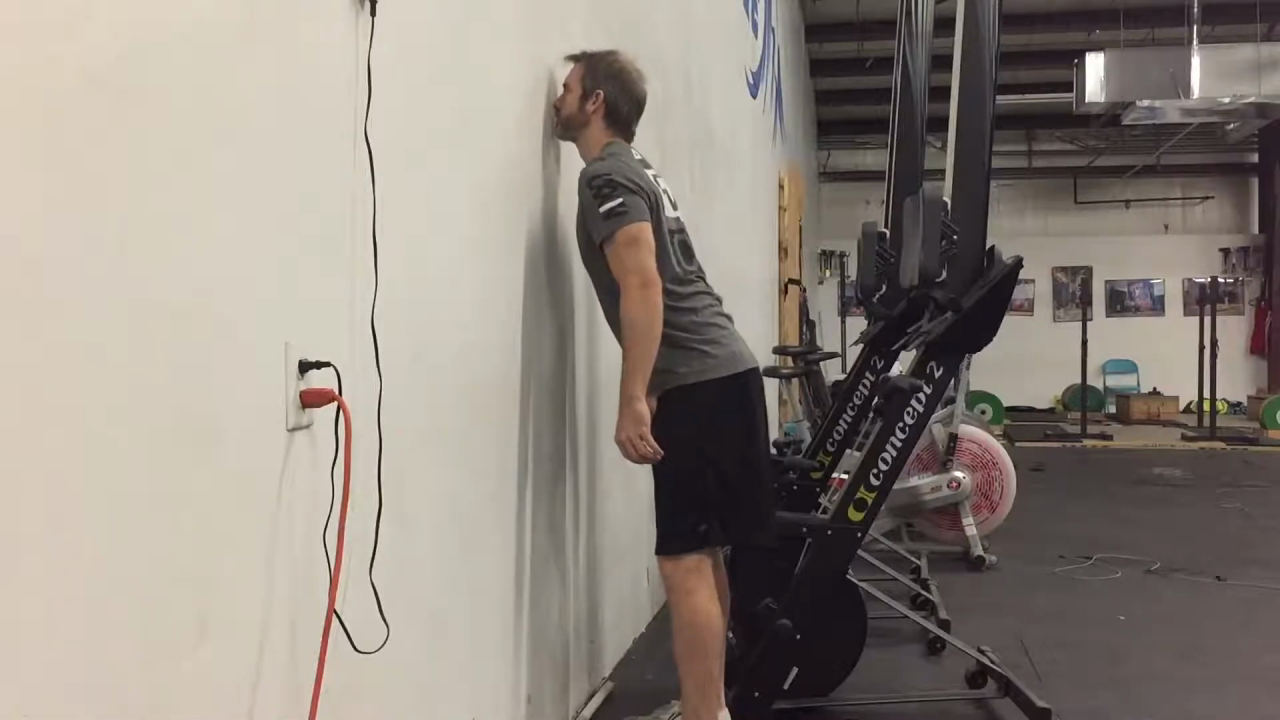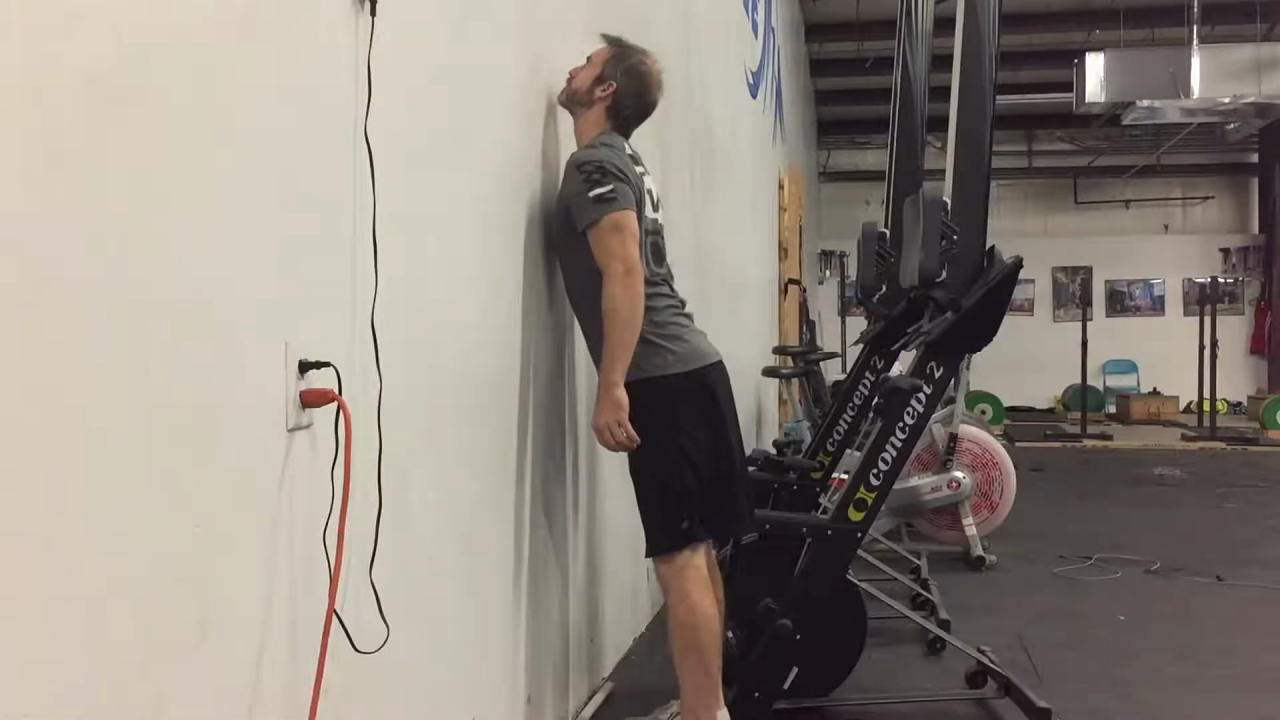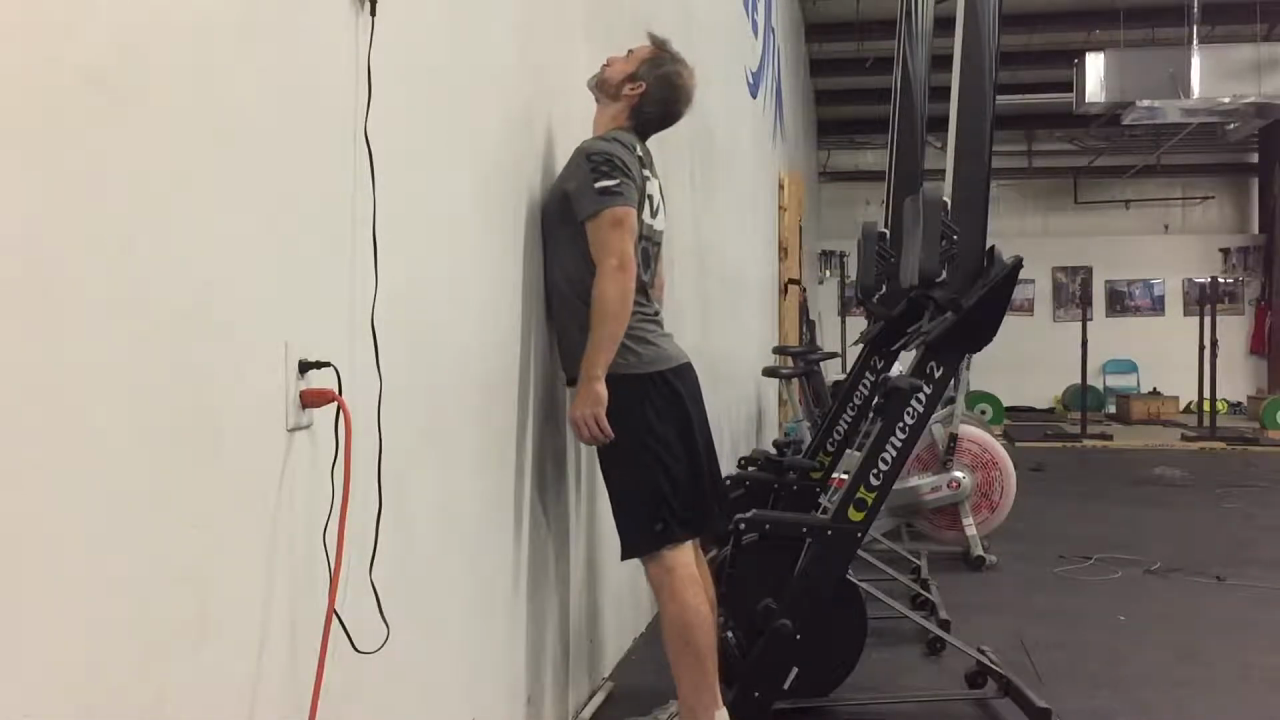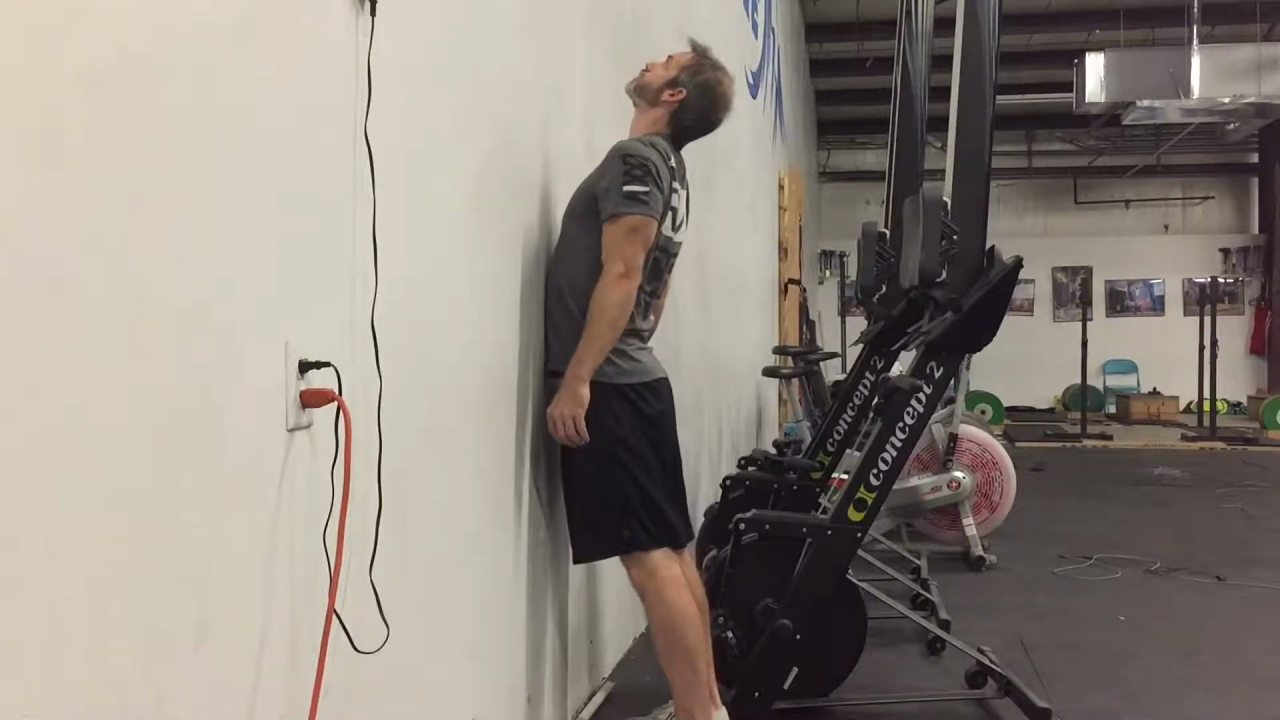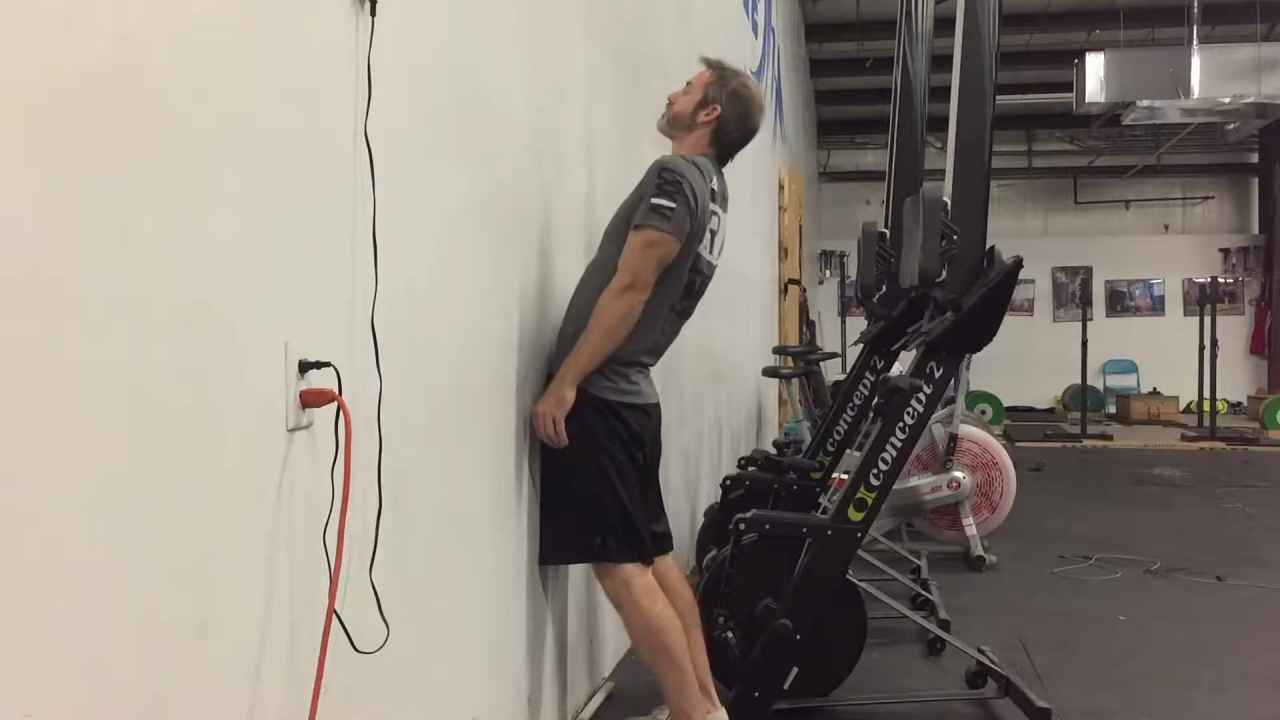
dt=1s
person 1, frame 1
left shoulder: (606, 177)
right shoulder: (633, 169)
left elbow: (644, 286)
left wrist: (633, 403)
right wrist: (651, 391)
left hip: (700, 384)
right hip: (720, 372)
left knee: (683, 562)
right knee: (702, 554)
person 1, frame 2
left shoulder: (594, 163)
right shoulder: (623, 162)
left elbow: (623, 274)
left wrist: (611, 387)
right wrist: (624, 381)
left hip: (663, 379)
right hip: (689, 367)
left knee: (680, 556)
right knee: (696, 548)
person 1, frame 3
left shoulder: (602, 156)
right shoulder: (635, 162)
left elbow: (615, 268)
left wrist: (593, 379)
left hip: (632, 380)
right hip: (660, 369)
left knee: (667, 553)
right knee: (683, 547)
person 1, frame 4
left shoulder: (635, 158)
right shoulder: (667, 168)
left elbow: (620, 275)
left wrist: (576, 380)
left hip: (607, 387)
right hip: (636, 380)
left knee: (648, 555)
right knee: (668, 550)
person 1, frame 5
left shoulder: (675, 175)
right shoulder: (712, 189)
left elbow: (630, 288)
left wrist: (563, 382)
left hip: (598, 396)
right hip: (630, 394)
left knee: (620, 566)
right knee: (651, 556)
